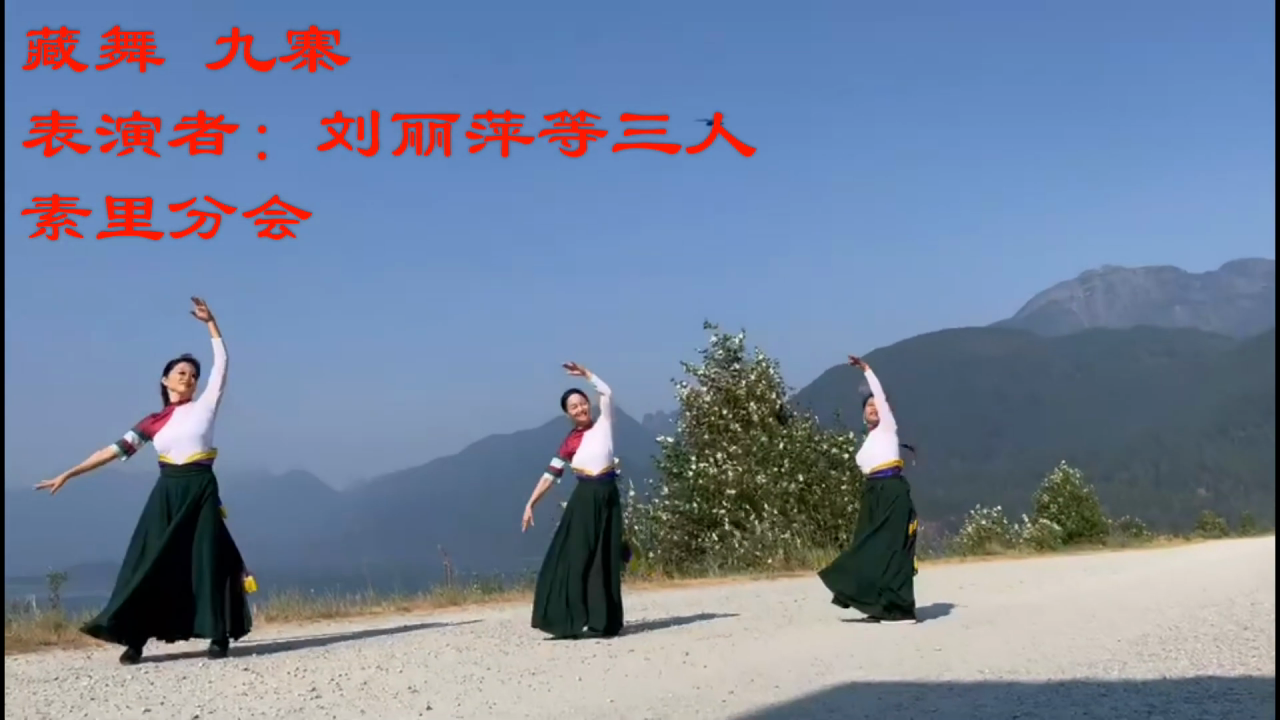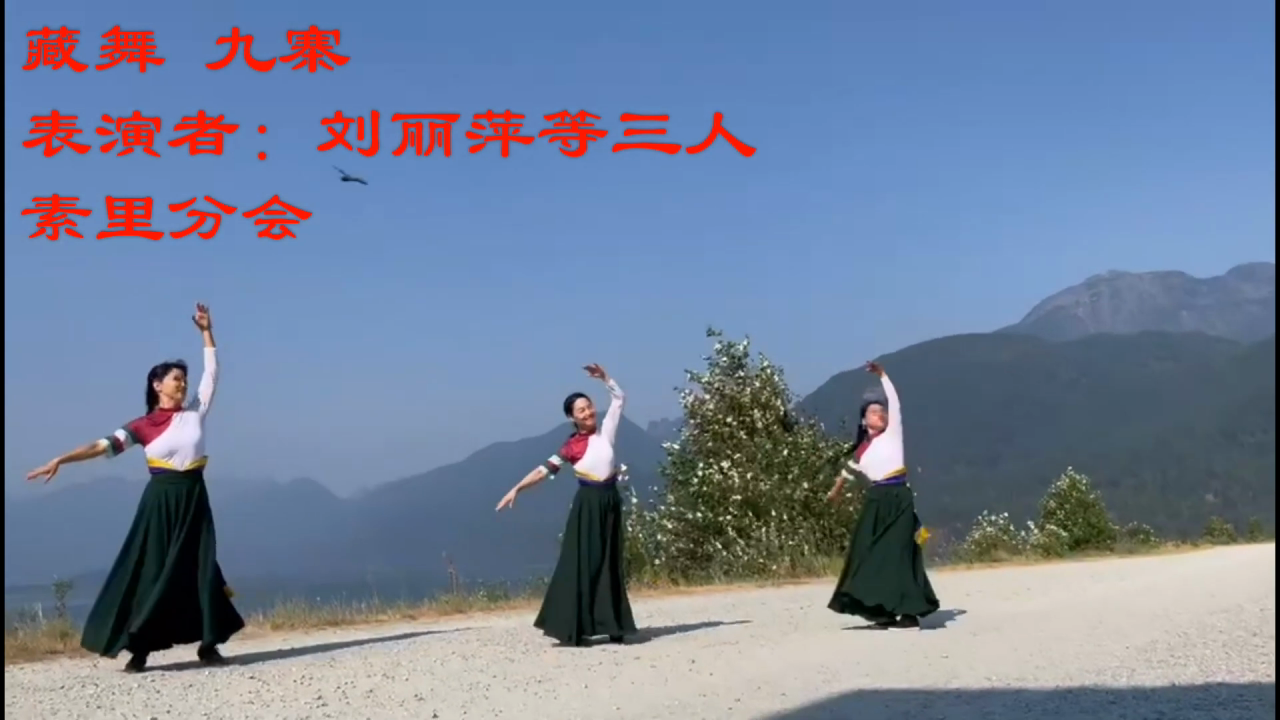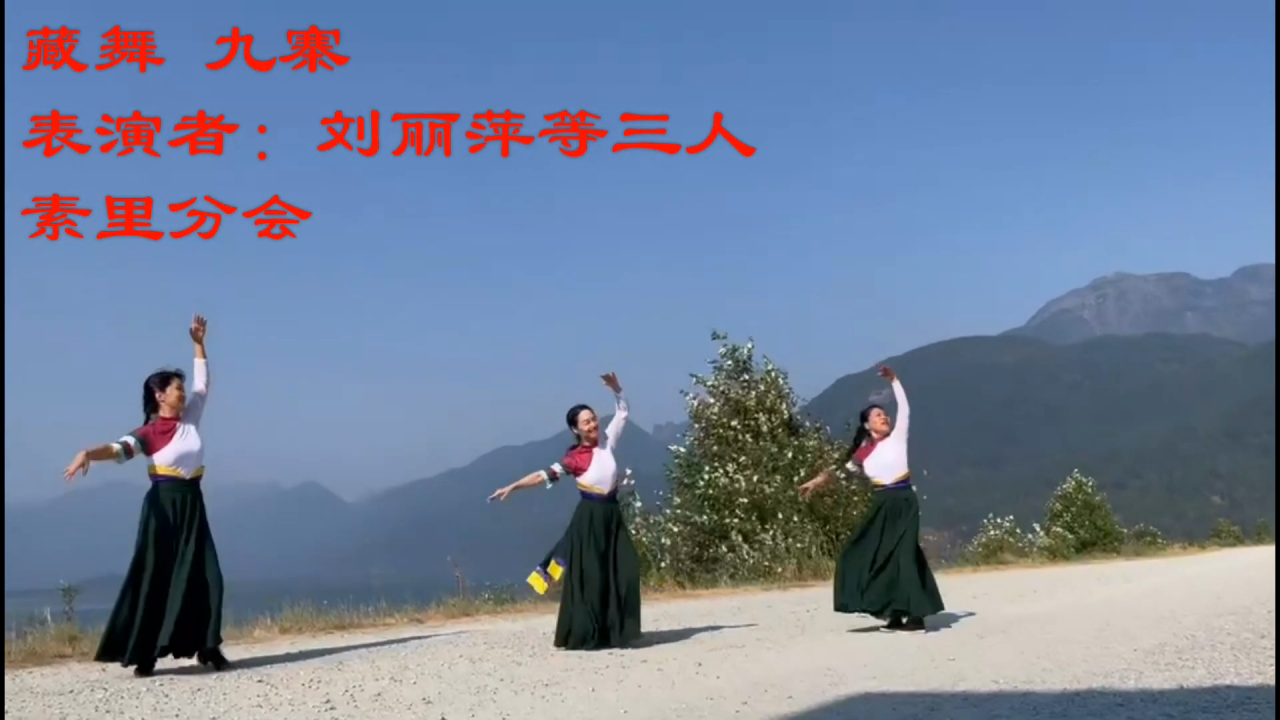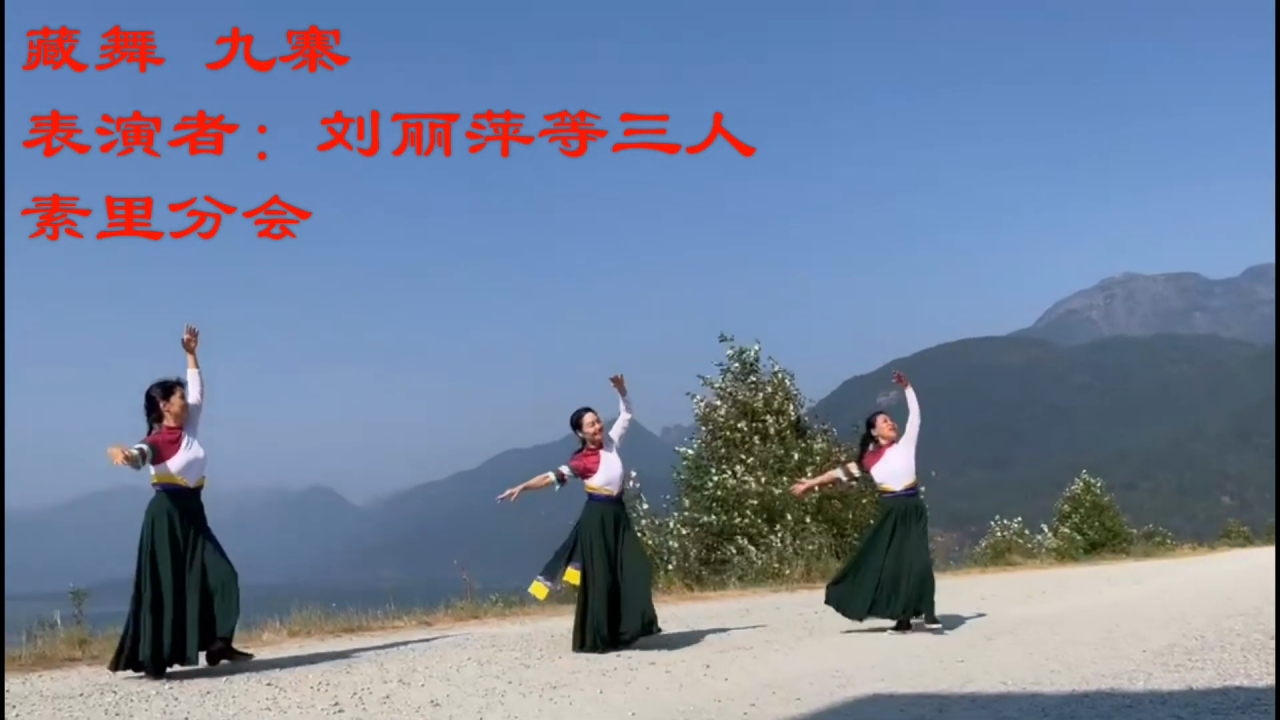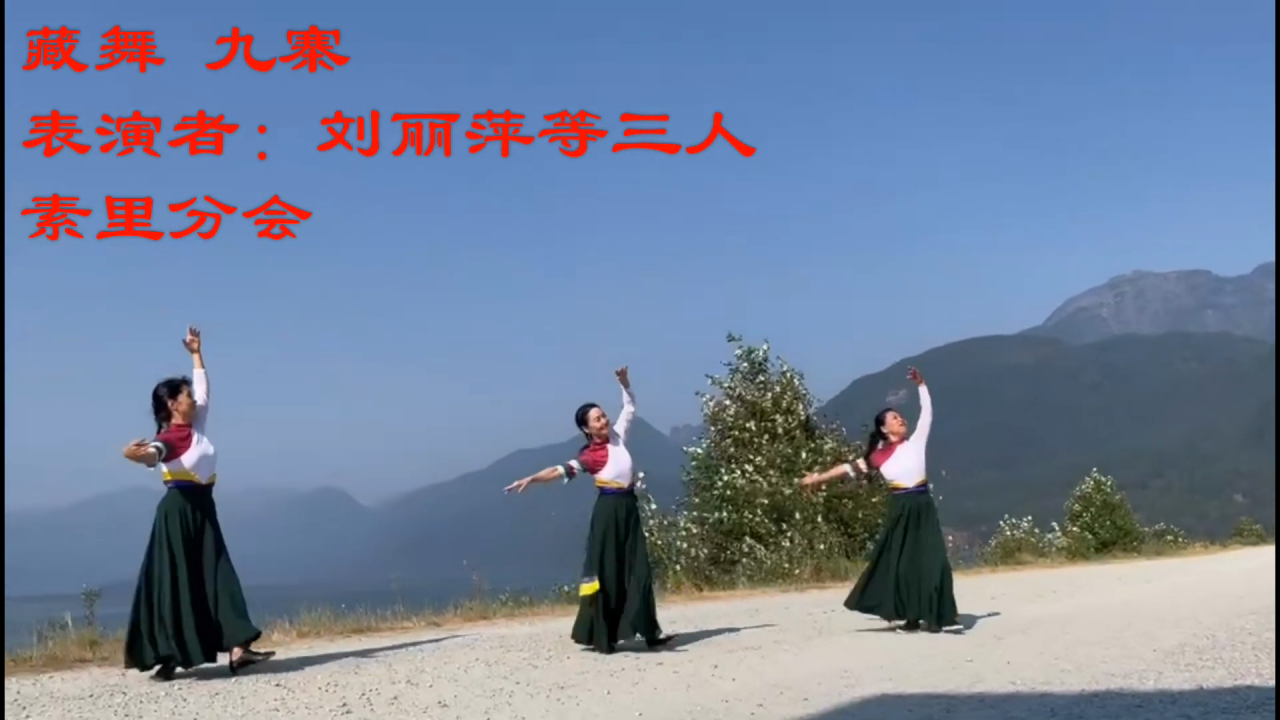
dt=0.2s
person 1, frame 1
left shoulder: (204, 407)
right shoulder: (152, 422)
left elbow: (222, 364)
right elbow: (113, 449)
left wrist: (210, 323)
right wrist: (68, 473)
left hip: (203, 490)
right hip: (169, 493)
left knee: (207, 561)
right knee: (151, 563)
left ankle: (219, 637)
right ankle: (134, 638)
person 1, frame 2
left shoulder: (195, 414)
right shoulder: (143, 426)
left elbow: (211, 372)
right elbow: (103, 446)
left wrist: (207, 332)
right wrist: (62, 460)
left hip: (194, 497)
right hip: (161, 498)
left knee: (198, 569)
right knee: (149, 570)
left ankle: (207, 643)
right ankle: (139, 648)
person 1, frame 3
left shoulder: (192, 423)
right shoulder: (147, 433)
left elbow: (202, 383)
right elbow: (115, 451)
left wrist: (199, 343)
right wrist: (87, 454)
left hip: (192, 504)
right hip: (164, 506)
left knee: (203, 576)
right knee: (156, 577)
left ankle: (205, 646)
right ankle: (145, 655)
person 1, frame 4
left shoulder: (189, 430)
right shoulder: (155, 441)
left elbow: (198, 391)
right elbow: (133, 456)
left wrist: (191, 354)
right wrist: (119, 454)
left hip: (193, 513)
right hip: (166, 515)
left knee: (218, 574)
right knee: (164, 585)
left ankle: (217, 644)
right ankle: (156, 659)
person 1, frame 5
left shoulder: (197, 428)
right shoulder: (166, 438)
left elbow: (204, 389)
right elbow: (149, 455)
left wrist: (196, 353)
right wrist: (135, 453)
left hip: (203, 511)
right hip: (178, 511)
left knee: (218, 578)
right knee: (176, 583)
left ankle: (237, 650)
right ankle: (169, 658)
person 2, frame 1
left shoulder: (603, 425)
right shoulder: (570, 443)
left elbow: (606, 393)
right elbow: (550, 475)
left wrist: (585, 375)
right wrist: (531, 503)
left hip: (609, 495)
right hip: (585, 497)
left knee: (604, 559)
right knee: (575, 558)
left ankle: (604, 621)
right ankle: (567, 622)
person 2, frame 2
left shoulder: (606, 431)
right shoulder: (572, 447)
left elbow: (619, 400)
right elbow: (544, 470)
left wrist: (604, 378)
right wrist: (515, 489)
left hip: (611, 501)
right hip: (588, 504)
left knee: (609, 565)
right knee: (582, 565)
left ankle: (612, 624)
right ankle: (571, 628)
person 2, frame 3
left shoulder: (607, 442)
right shoulder: (574, 458)
left elbow: (623, 412)
right elbow: (543, 475)
left wrist: (616, 388)
right wrist: (512, 486)
left hip: (612, 514)
right hip: (589, 516)
left knee: (625, 570)
right knee: (590, 575)
left ankle: (617, 629)
right ankle: (584, 635)
person 2, frame 4
left shoulder: (611, 442)
right shoulder: (580, 461)
left elbow: (626, 414)
right elbow: (551, 477)
left wrist: (621, 390)
right wrist: (522, 487)
left hip: (619, 515)
right hip: (596, 517)
left knee: (636, 568)
right knee: (599, 577)
left ankle: (634, 628)
right ankle: (595, 638)
person 2, frame 5
left shoulder: (618, 437)
right shoulder: (588, 456)
left elbow: (629, 408)
right elbow: (559, 470)
left wrist: (624, 383)
right wrist: (530, 479)
left hip: (630, 509)
right hip: (609, 511)
left knee: (638, 571)
right knee: (607, 573)
left ankle: (649, 632)
right ankle: (601, 637)
person 3, frame 1
left shoulder: (887, 427)
right shoulder: (871, 439)
left elbow: (881, 396)
left wrist: (865, 368)
left hip: (892, 491)
right hip: (874, 494)
left knee: (890, 547)
right knee: (872, 547)
left ankle: (902, 608)
right ankle: (881, 606)
person 3, frame 2
left shoulder: (893, 434)
right shoulder: (863, 448)
left elbow: (895, 404)
right elbow: (849, 469)
left wrist: (882, 376)
right wrist: (836, 490)
left hip: (898, 498)
right hip: (875, 501)
left knee: (897, 553)
right knee: (872, 555)
left ankle: (910, 614)
right ankle: (887, 613)
person 3, frame 3
left shoulder: (897, 437)
right shoulder: (863, 452)
left elbow: (903, 408)
left wrist: (894, 380)
right wrist: (815, 483)
left hip: (904, 501)
right hip: (882, 505)
left knee: (902, 557)
right knee: (874, 557)
left ankle: (914, 616)
right ankle: (896, 615)
person 3, frame 4
left shoulder: (905, 444)
right shoulder: (869, 459)
left elbow: (915, 415)
right elbow: (842, 473)
left wrist: (907, 388)
right wrist: (810, 483)
left hip: (913, 509)
right hip: (890, 512)
left knee: (916, 559)
right knee: (887, 563)
left ankle: (928, 614)
right ankle: (903, 617)
person 3, frame 5
left shoulder: (916, 442)
right shoulder: (878, 455)
left elbow: (927, 413)
right elbow: (851, 468)
left wrist: (921, 385)
right wrist: (819, 478)
left hip: (923, 505)
right hip: (899, 508)
left knee: (934, 559)
right knee: (900, 561)
left ankle: (945, 616)
right ankle: (912, 617)
